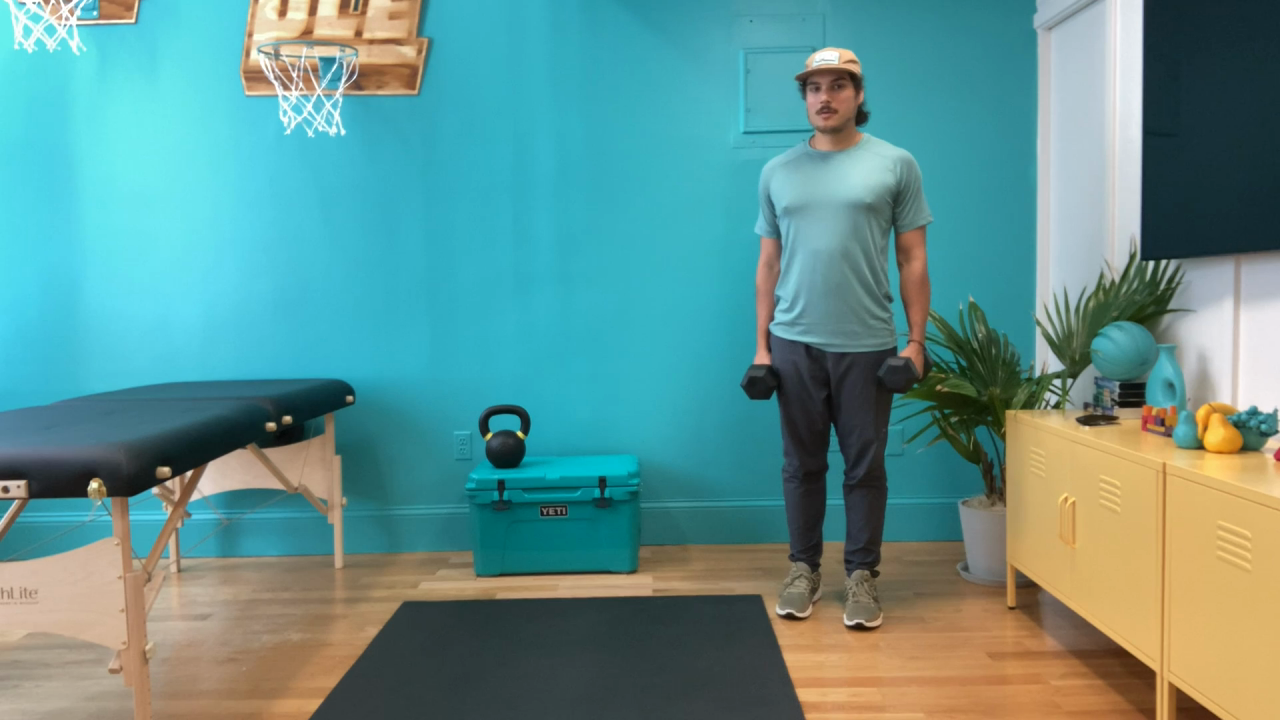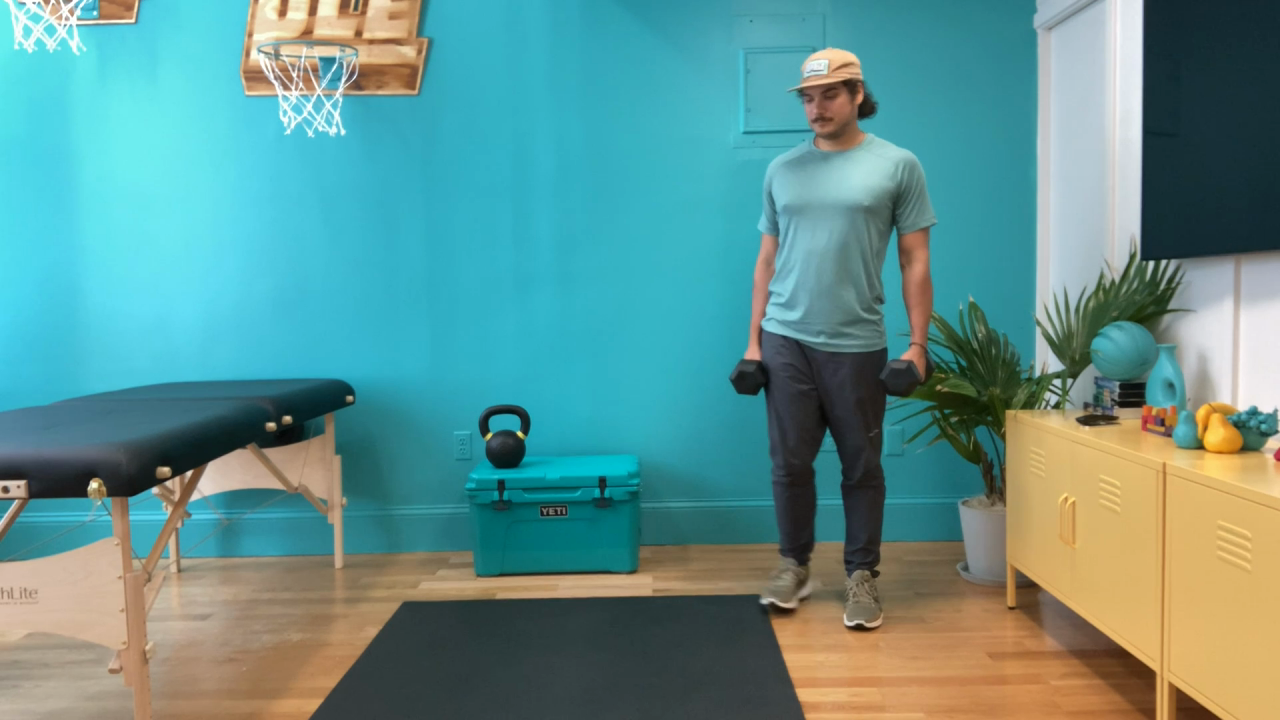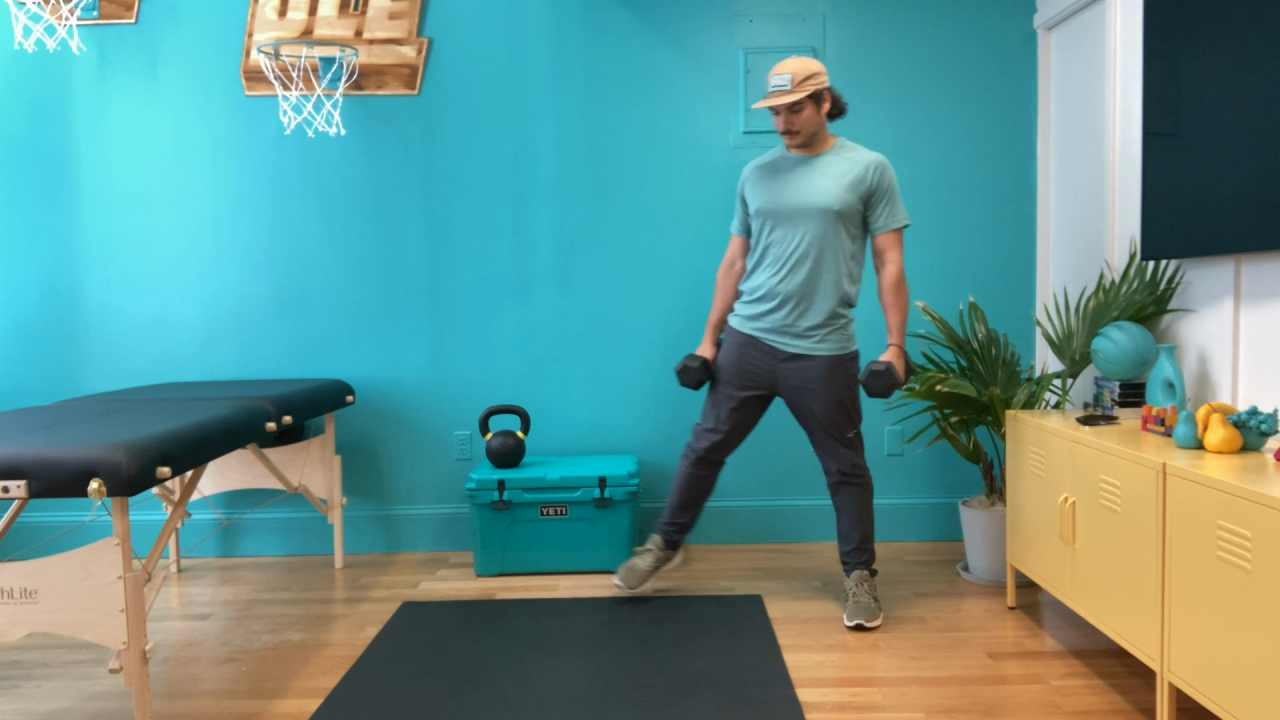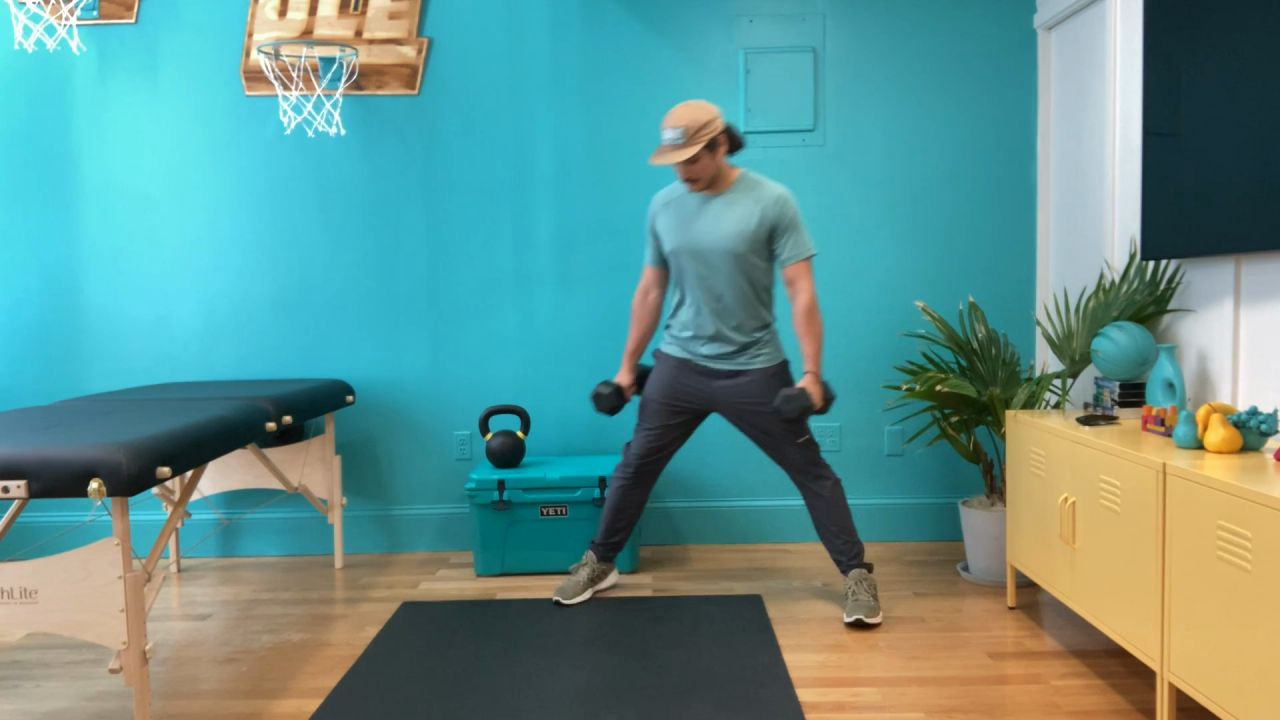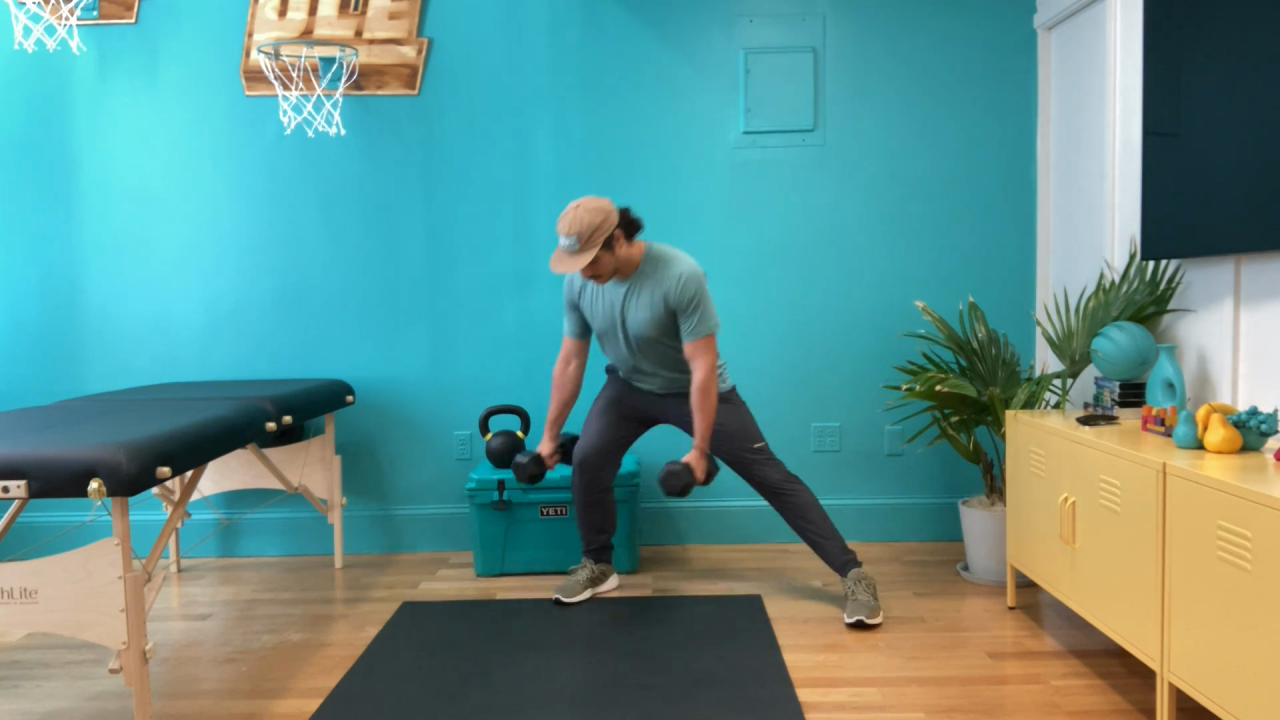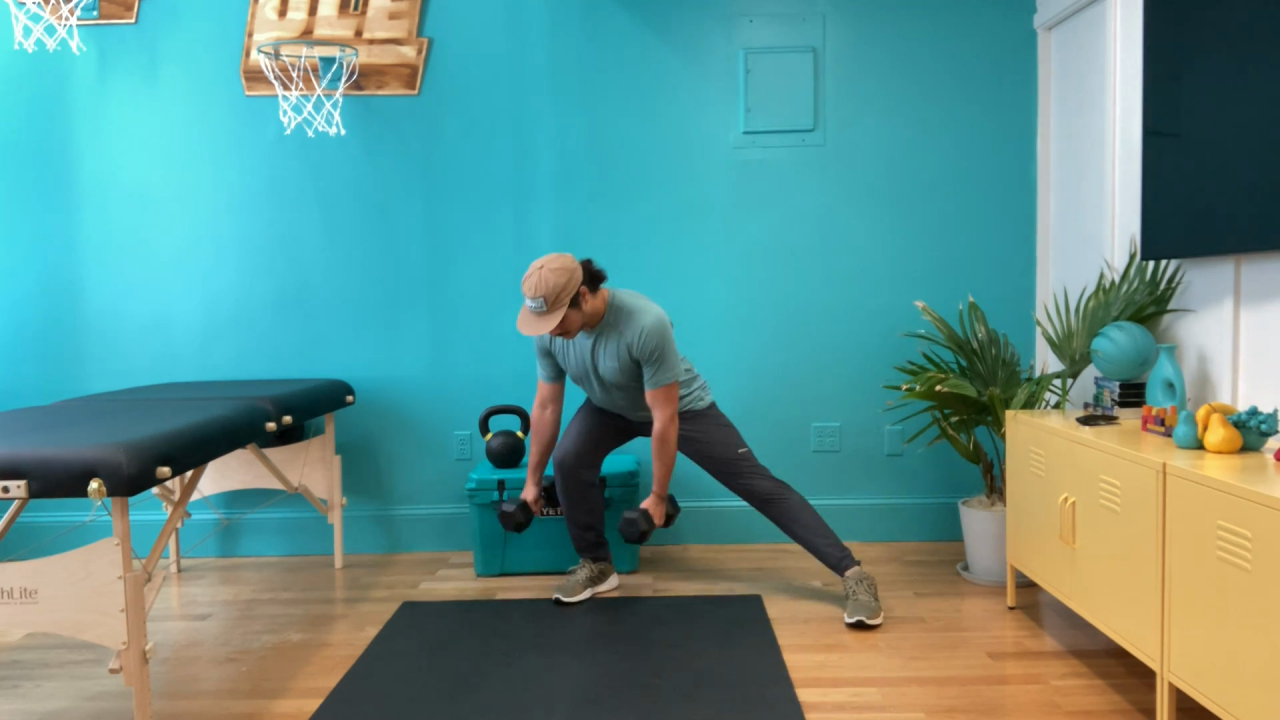
dt=0.3s
person 1, frame 1
left shoulder: (895, 165)
right shoulder: (778, 172)
left elbow: (913, 261)
right elbow: (769, 264)
left wrist: (916, 340)
right wrist: (762, 344)
left hip: (867, 346)
right hip: (796, 344)
left knee: (865, 465)
right knee: (803, 463)
left ankle: (861, 573)
right ankle: (804, 568)
person 1, frame 2
left shoulder: (896, 165)
right shoulder: (782, 169)
left elbow: (915, 262)
right elbow: (768, 260)
left wrist: (919, 342)
right wrist: (754, 338)
left hip: (857, 348)
right hip: (788, 342)
left knee: (860, 467)
right knee: (789, 459)
left ankle: (860, 574)
right ankle: (794, 566)
person 1, frame 3
left shoulder: (868, 169)
right shoulder: (757, 173)
left elbow: (890, 263)
right elbow: (735, 260)
left wrist: (895, 344)
right wrist: (710, 337)
left hip: (824, 352)
right hip: (749, 342)
left knee: (845, 468)
right knee: (706, 447)
left ankle: (859, 575)
right ankle: (665, 543)
person 1, frame 4
left shoulder: (771, 202)
right shoulder: (662, 205)
left elbow: (802, 291)
right elbow: (650, 290)
left wrist: (811, 372)
right wrist: (627, 366)
left hip: (752, 369)
right hip: (681, 363)
left knee: (809, 468)
right knee: (638, 462)
left ankle: (857, 573)
right ankle: (599, 561)
person 1, frame 5
left shoulder: (680, 276)
right shoulder: (578, 284)
left elbow: (703, 368)
right elbow: (569, 361)
left wrist: (700, 450)
right wrist: (549, 435)
left hip: (692, 388)
right hip: (631, 383)
left knee: (771, 477)
right knee: (589, 460)
left ankle: (853, 574)
right ankle: (597, 565)
person 1, frame 6
left shoulder: (645, 323)
right shoulder: (548, 333)
left elbow: (665, 417)
right elbow: (546, 406)
left wrist: (658, 495)
right wrist: (533, 479)
left hip: (684, 405)
left knee: (758, 484)
right knee: (569, 460)
left ankle: (852, 573)
right ankle: (595, 564)
